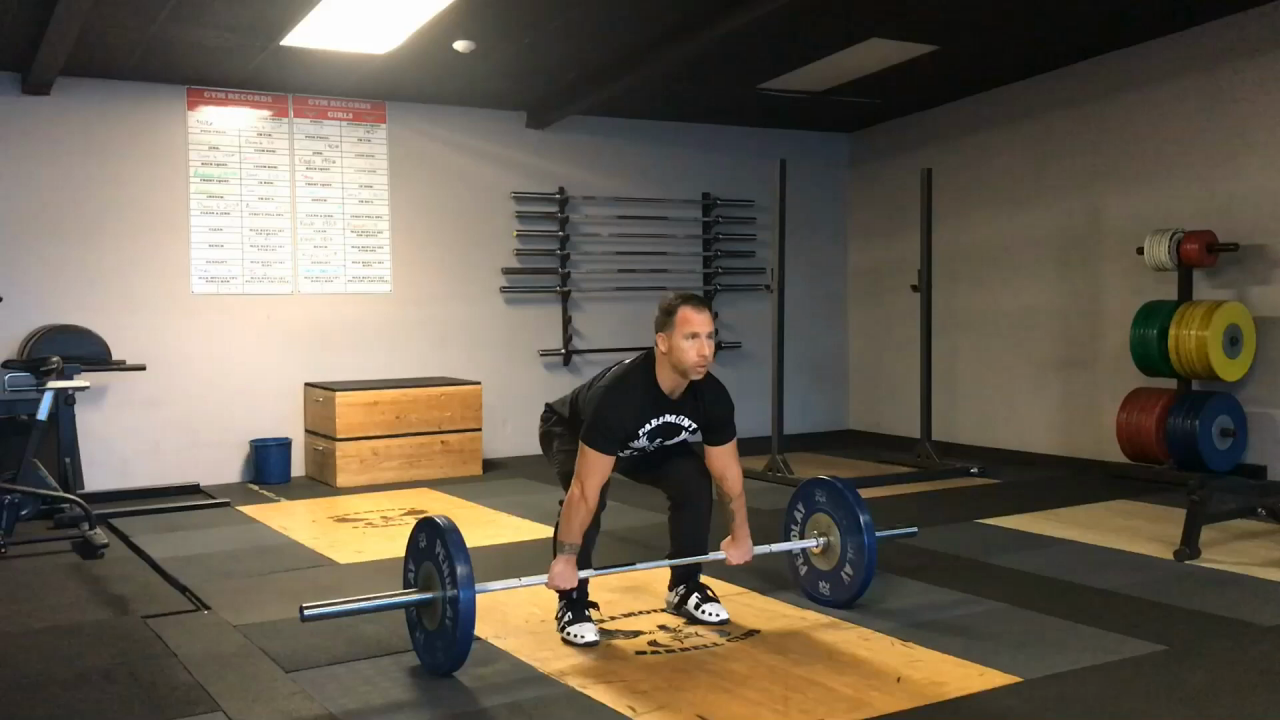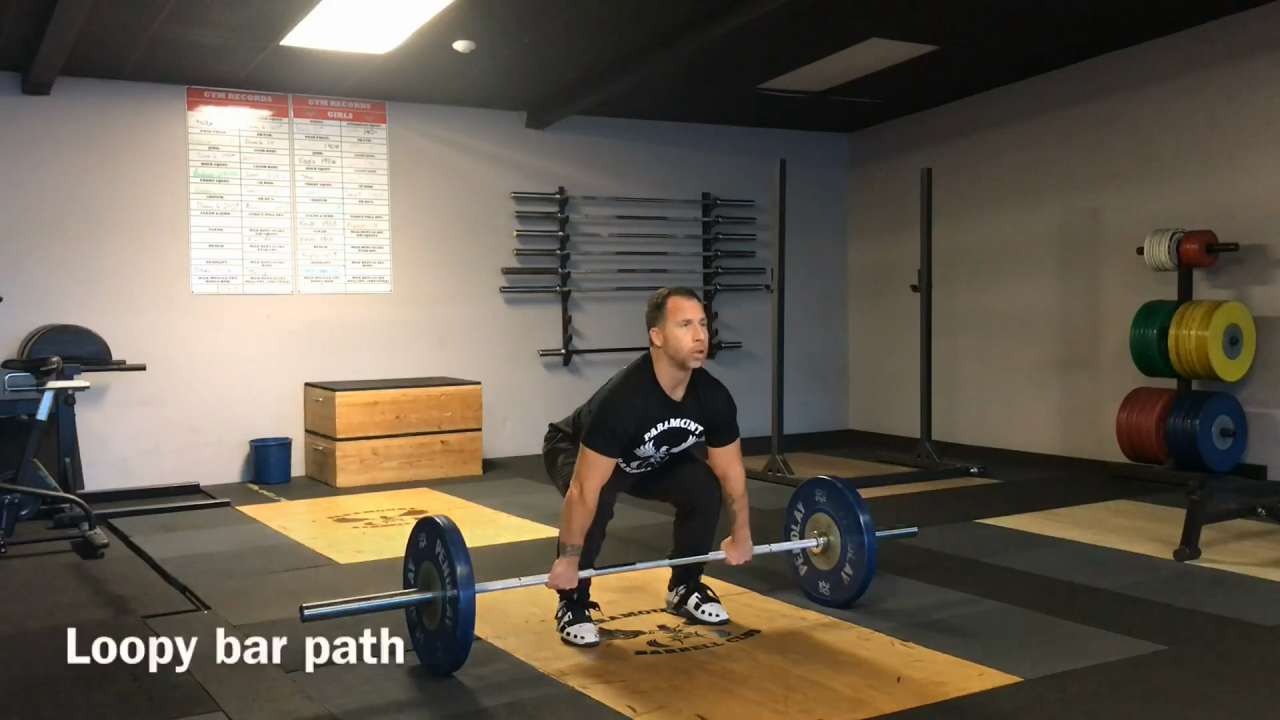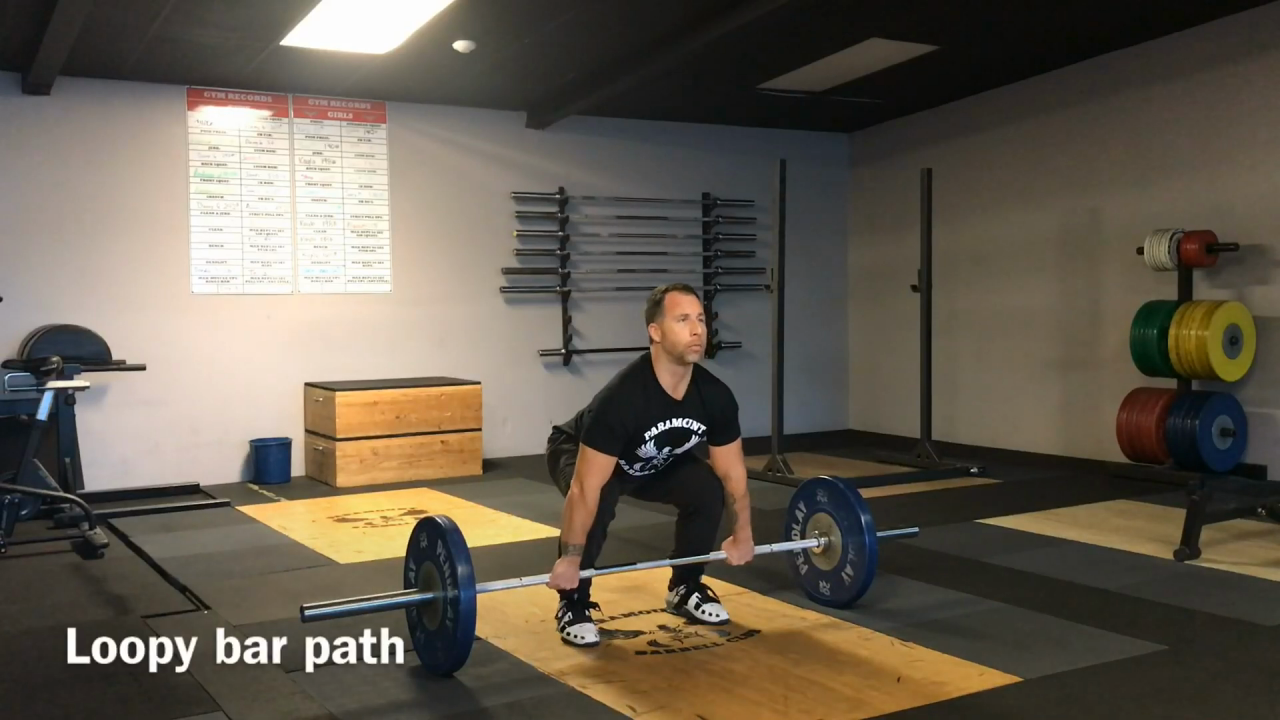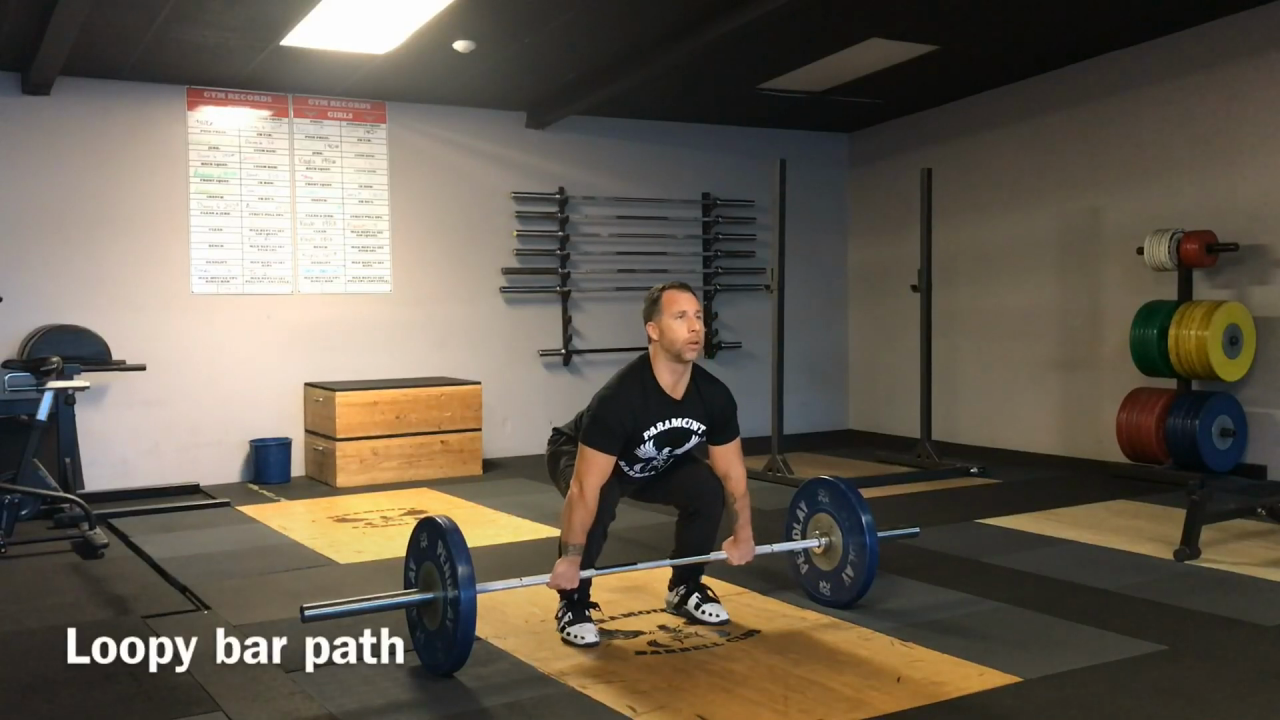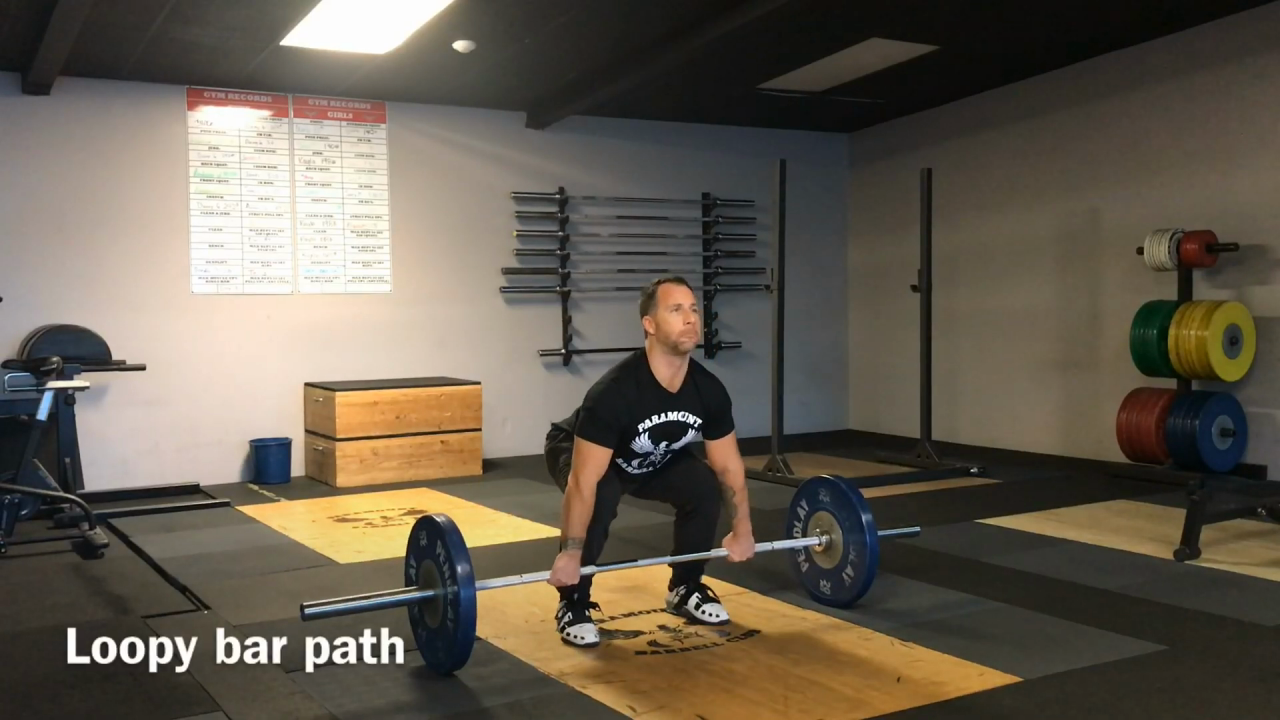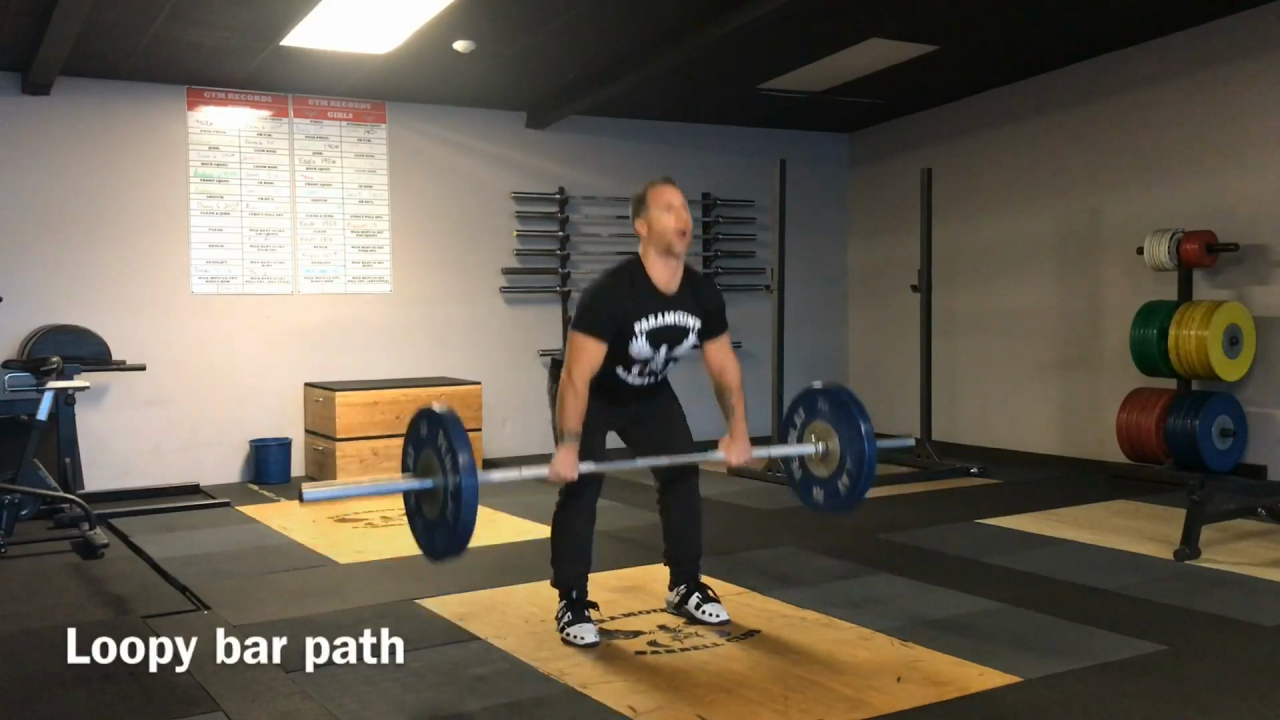
dt=0.5s
person 1, frame 1
left shoulder: (713, 396)
right shoulder: (620, 393)
left elbow: (727, 473)
right elbow: (585, 489)
left wrist: (740, 535)
right wrist: (565, 559)
right hip: (569, 429)
left knee: (695, 483)
right knee: (590, 500)
left ankle: (685, 588)
right ankle: (572, 603)
person 1, frame 2
left shoulder: (714, 397)
right shoulder: (622, 398)
left elbow: (731, 473)
right elbow: (584, 490)
left wrist: (741, 536)
right wrist: (568, 560)
left hip: (649, 458)
right hip: (574, 448)
left knee: (705, 488)
right knee: (597, 504)
left ankle: (685, 588)
right ankle: (573, 604)
person 1, frame 3
left shoulder: (715, 395)
right shoulder: (622, 398)
left elbow: (732, 473)
right elbow: (586, 489)
left wrist: (742, 536)
right wrist: (569, 560)
left hip: (653, 461)
right hip: (577, 453)
left knee: (708, 490)
right knee: (598, 504)
left ankle: (685, 589)
right ankle: (573, 605)
person 1, frame 4
left shoulder: (713, 395)
right shoulder: (620, 398)
left elbow: (732, 472)
right elbow: (585, 488)
left wrist: (743, 535)
right wrist: (570, 560)
left hip: (653, 463)
right hip: (576, 454)
left knee: (707, 490)
right knee: (598, 505)
left ankle: (685, 589)
right ankle: (573, 604)
person 1, frame 5
left shoulder: (708, 390)
right shoulder: (616, 392)
left elbow: (729, 466)
right elbow: (583, 483)
left wrist: (742, 531)
right wrist: (570, 556)
right hip: (577, 450)
left knee: (704, 488)
right knee: (599, 504)
left ankle: (685, 589)
right ankle: (573, 605)
person 1, frame 6
left shoulder: (703, 294)
right shoulder: (611, 292)
left elbow: (725, 367)
right elbow: (578, 376)
left wrist: (738, 432)
right wrist: (567, 447)
left hip: (648, 393)
right hip: (592, 393)
left knee: (682, 475)
right knee: (581, 485)
left ankle: (685, 587)
right ankle: (572, 603)
